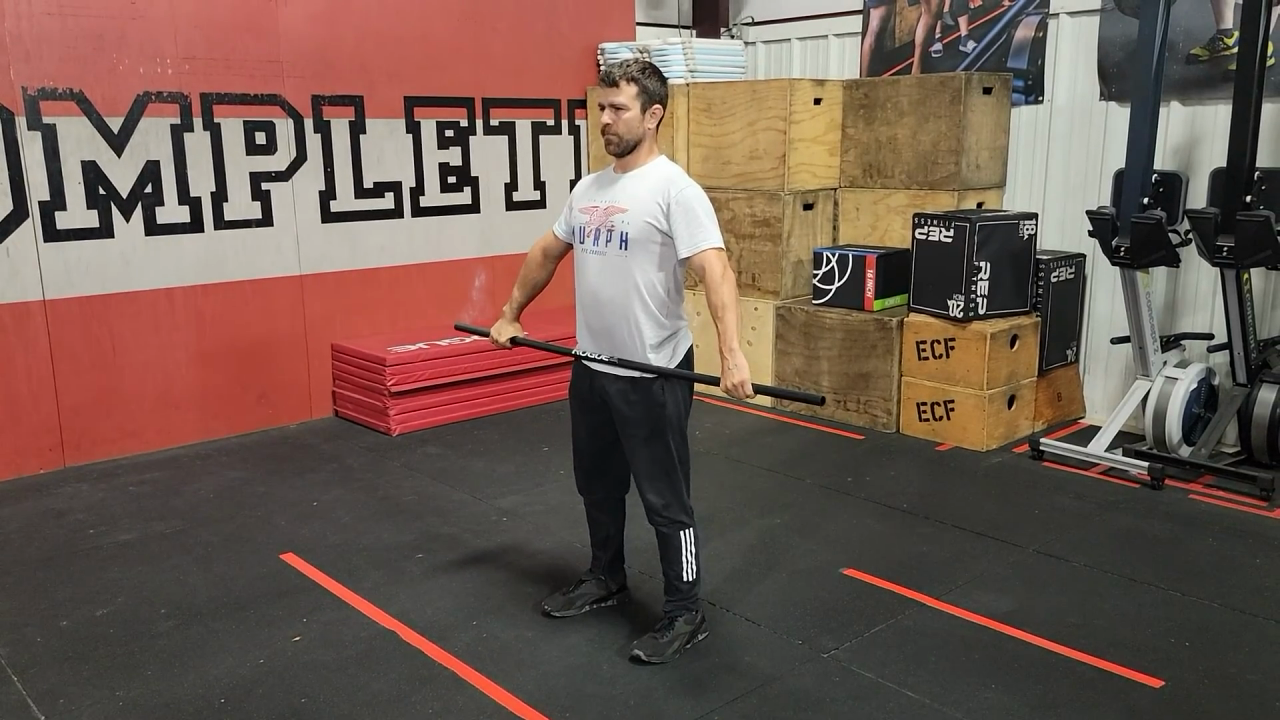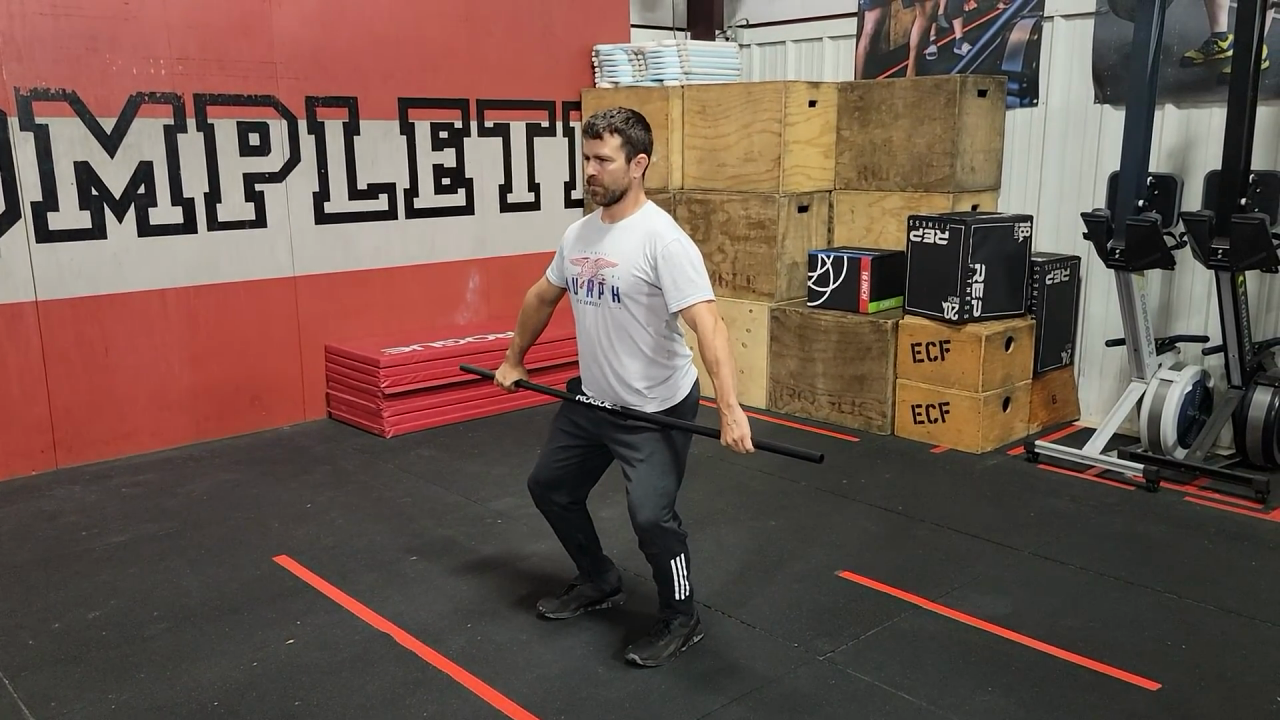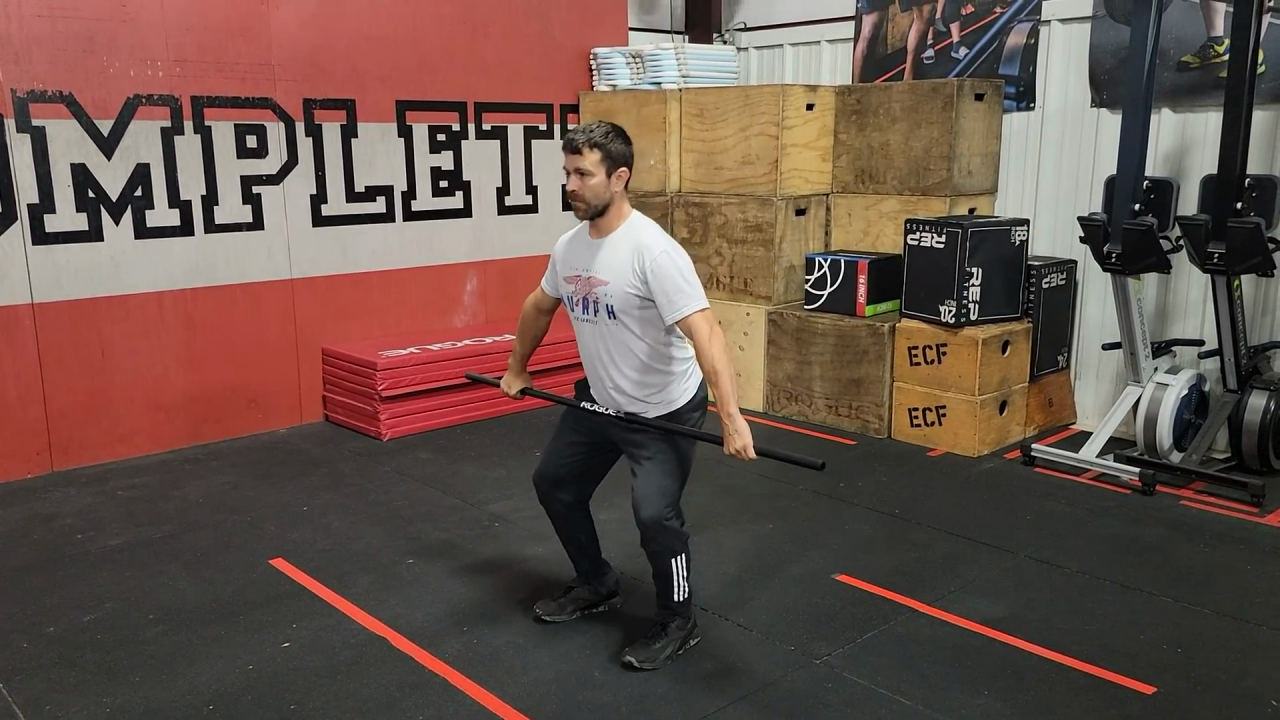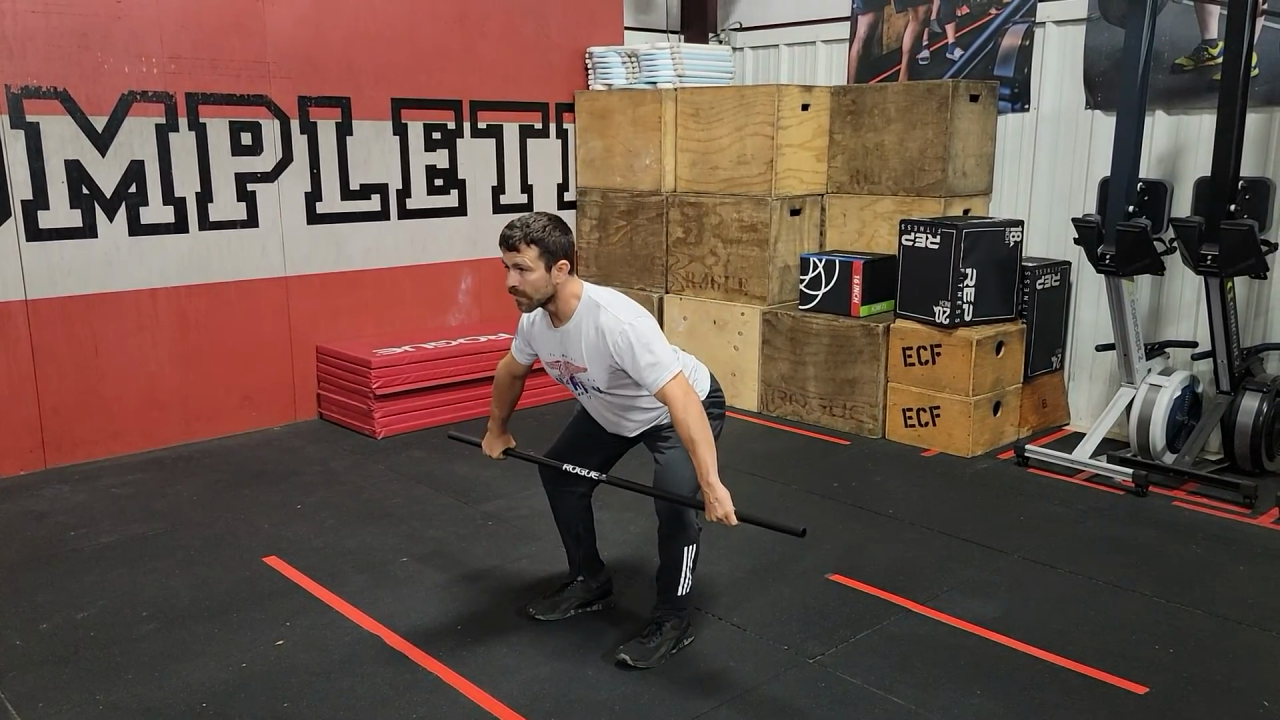
dt=1s
person 1, frame 1
left shoulder: (673, 189)
right shoulder: (589, 189)
left elbow: (715, 270)
right elbow: (546, 253)
left wrist: (732, 353)
right wrist: (510, 313)
left hip: (653, 373)
right hip: (591, 367)
left knee: (664, 499)
right knee: (596, 484)
left ankle: (684, 613)
right ankle: (605, 577)
person 1, frame 2
left shoulder: (662, 239)
right shoulder: (578, 234)
left elbow: (707, 323)
right elbow: (541, 297)
left wrist: (729, 408)
right wrist: (513, 359)
left hip: (656, 409)
right hip: (592, 398)
left knee: (651, 515)
right knee: (549, 487)
left ankle: (680, 620)
right ankle: (599, 582)
person 1, frame 3
left shoulder: (652, 250)
right shoulder: (569, 245)
left elbow: (705, 332)
right elbow: (539, 306)
left wrist: (730, 417)
right wrist: (516, 368)
left hip: (663, 411)
right hip: (599, 401)
left knee: (655, 513)
right knee: (553, 483)
left ankle: (677, 622)
right ankle: (595, 584)
person 1, frame 4
left shoulder: (617, 321)
right shoulder: (533, 320)
left elbow: (682, 401)
right elbow: (511, 372)
left wrist: (711, 485)
right wrist: (497, 430)
left hip: (685, 406)
left knee: (675, 499)
right knee: (560, 473)
left ankle: (672, 619)
right ankle: (589, 581)
